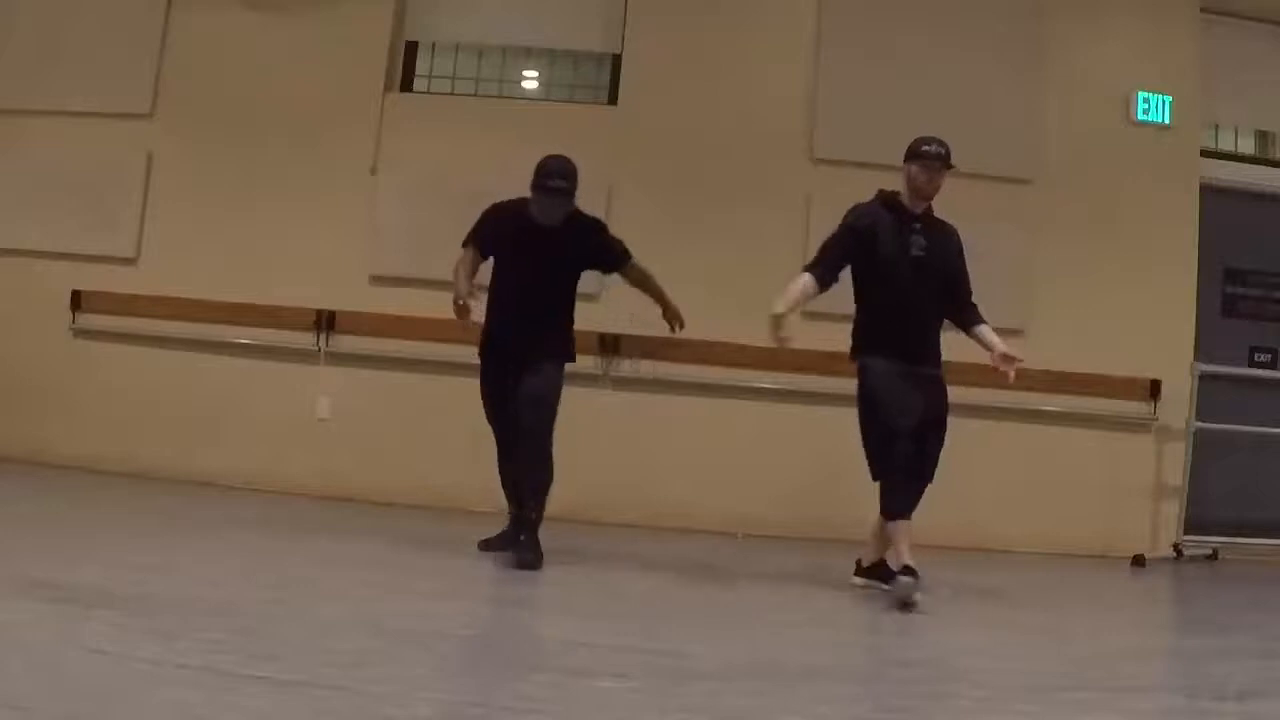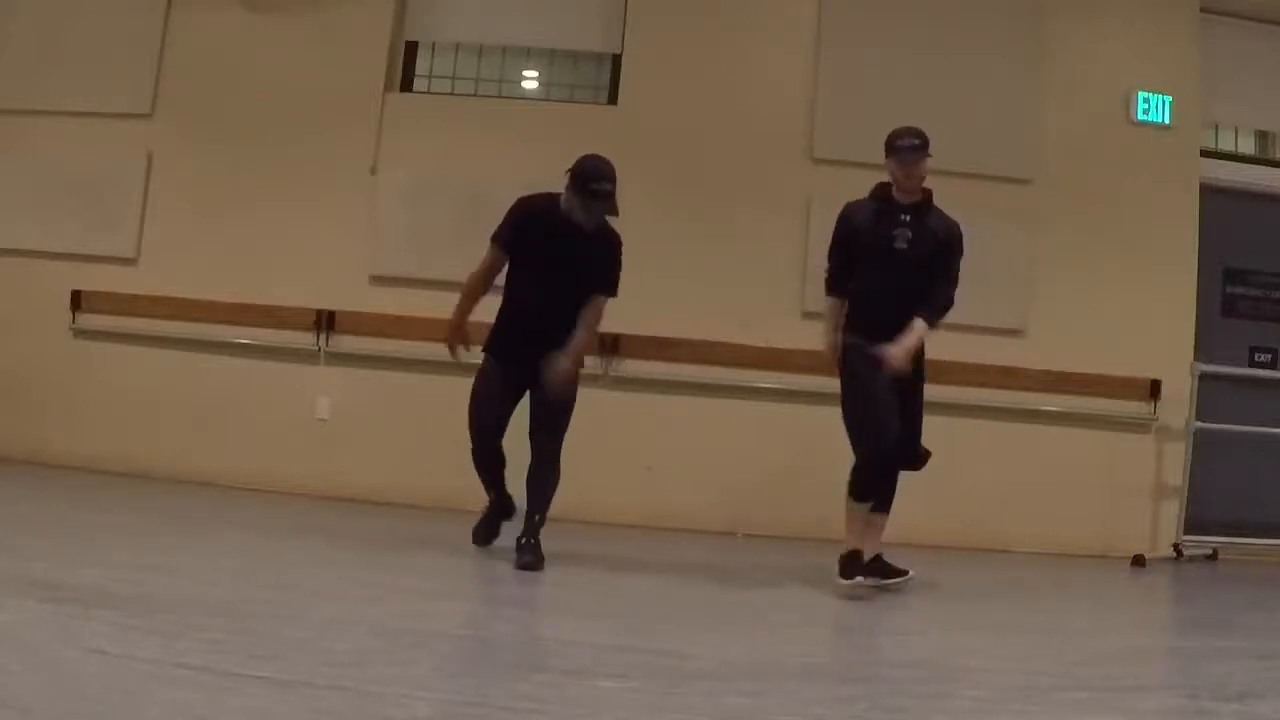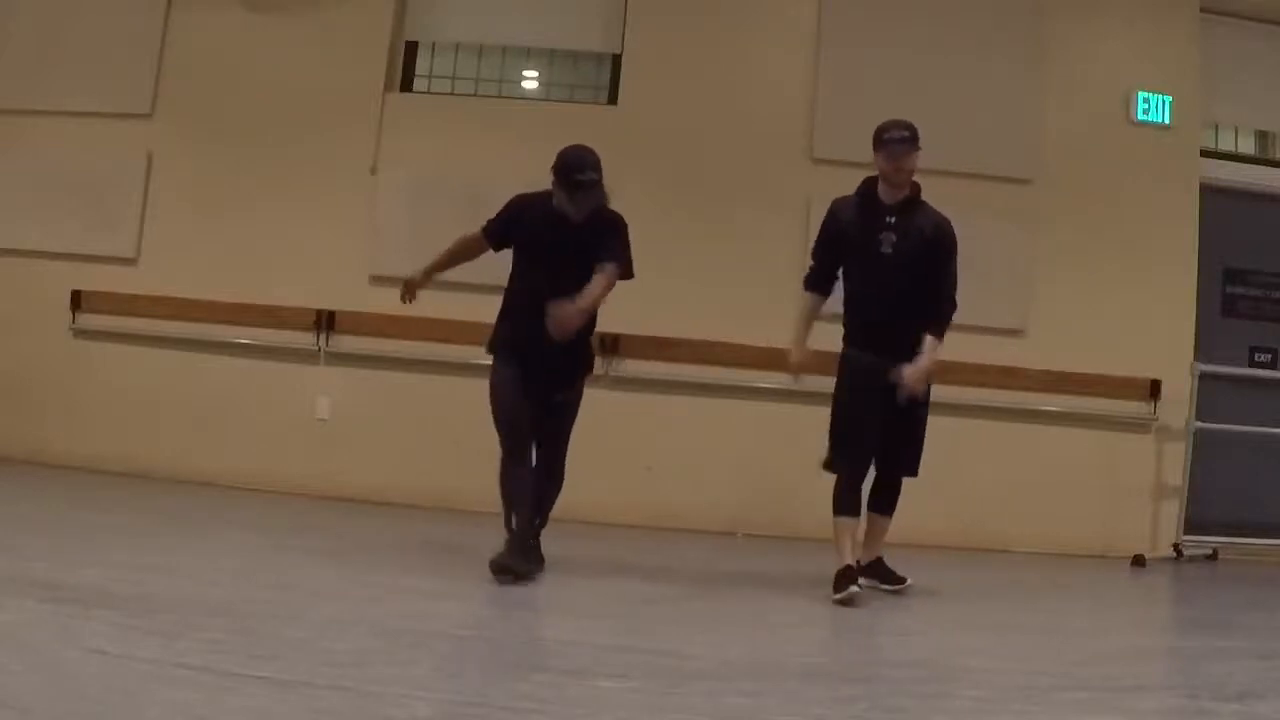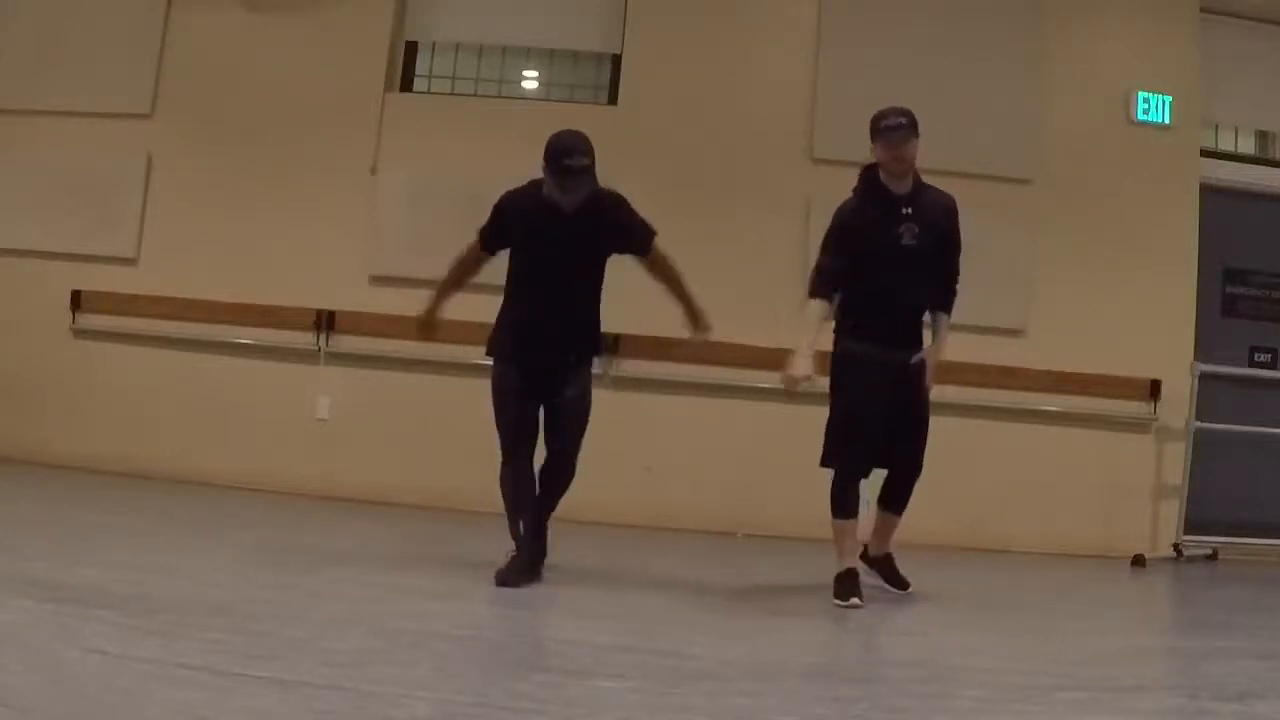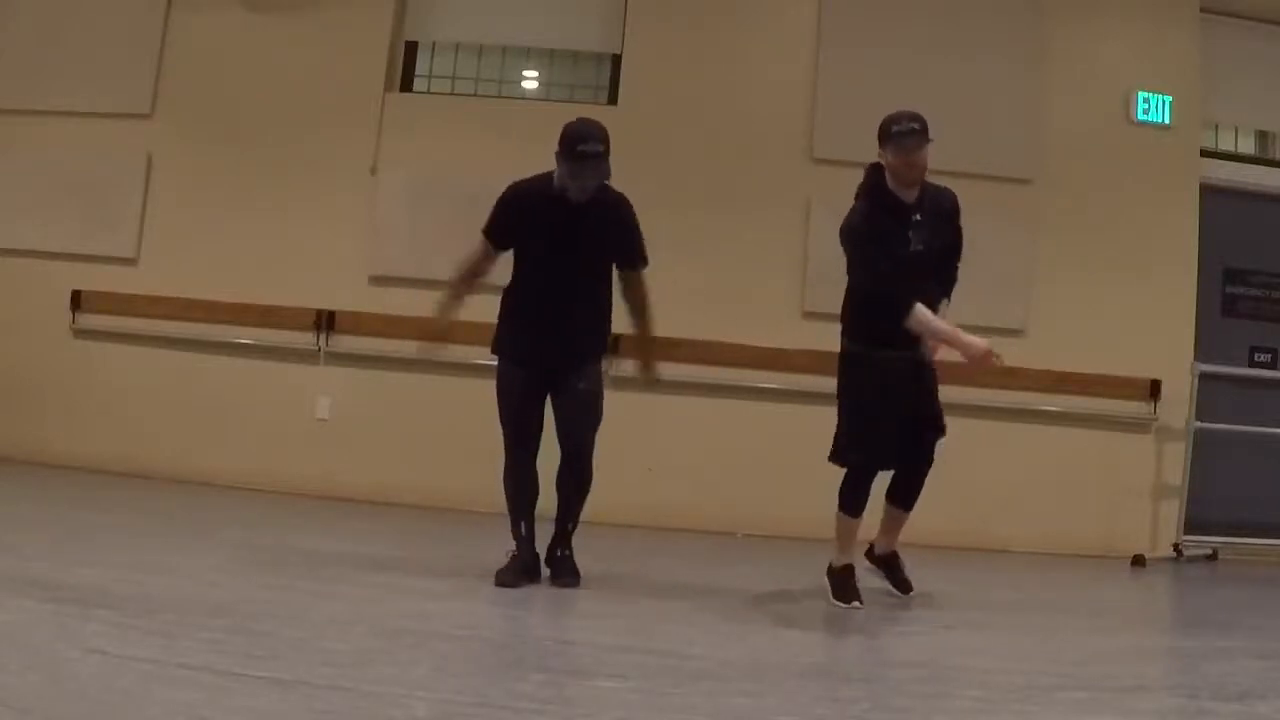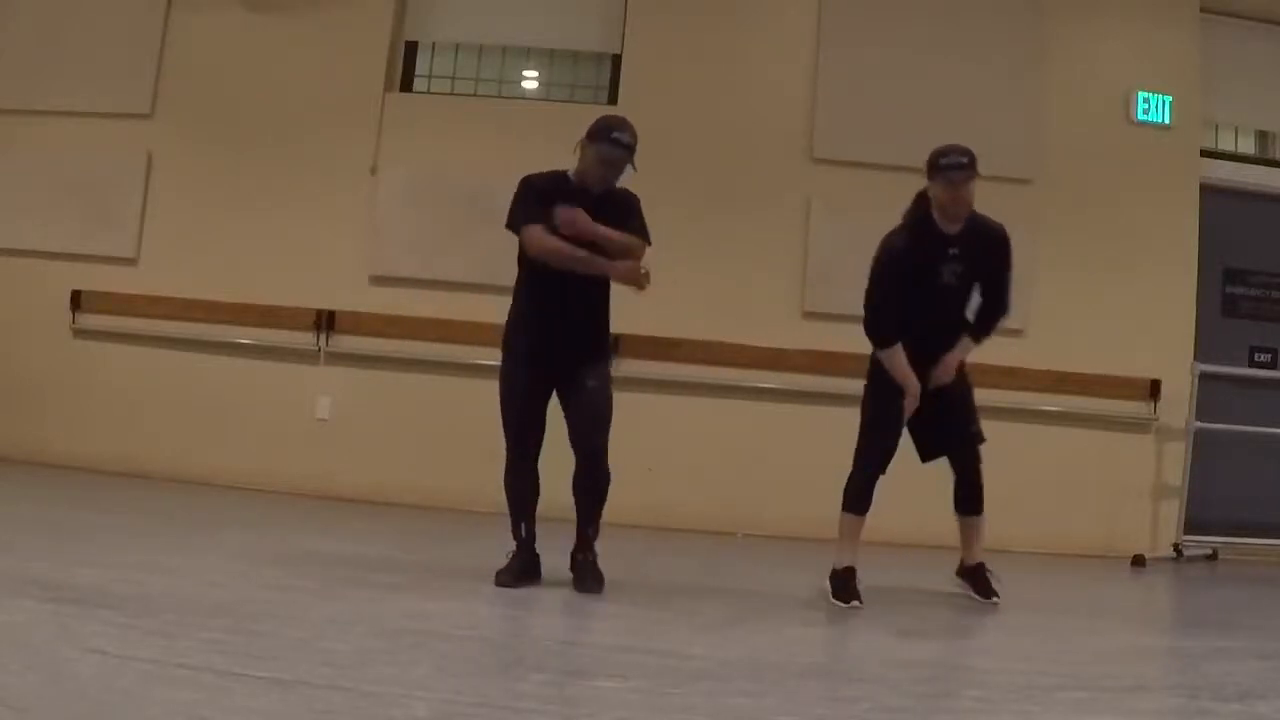
dt=0.4s
person 1, frame 1
left shoulder: (946, 238)
right shoulder: (868, 219)
left elbow: (959, 304)
right elbow: (823, 269)
left wrist: (995, 345)
right wrist: (785, 305)
left hip: (928, 369)
right hip: (880, 362)
left knee: (918, 467)
right knee: (896, 457)
left ankle: (874, 561)
right ankle: (903, 565)
person 1, frame 2
left shoulder: (944, 229)
right shoulder: (857, 215)
left elbow: (942, 297)
right elbow: (837, 280)
left wrist: (908, 343)
right wrist: (834, 335)
left hip: (906, 354)
right hip: (861, 347)
left knee: (894, 454)
right knee: (877, 443)
left ankle: (869, 554)
right ankle: (853, 548)
person 1, frame 3
left shoulder: (935, 227)
right shoulder: (845, 213)
left elbow: (942, 303)
right elbow: (820, 278)
left wrist: (925, 362)
right wrist: (800, 338)
left hip: (912, 363)
right hip: (861, 356)
left knee: (895, 464)
right knee: (852, 460)
left ankle: (871, 557)
right ankle: (846, 565)
person 1, frame 4
left shoulder: (941, 208)
right shoulder: (855, 211)
left elbow: (944, 284)
right elbow: (825, 285)
left wrist: (938, 346)
right wrist: (804, 351)
left hip: (909, 353)
right hip: (860, 351)
left knee: (908, 460)
right knee: (851, 459)
left ankle: (877, 550)
right ankle: (846, 569)
person 1, frame 5
left shoulder: (944, 205)
right shoulder: (862, 221)
right elbow: (891, 298)
left wrist: (935, 332)
right wrist: (961, 339)
left hip: (918, 349)
right hip: (869, 353)
left knee: (918, 455)
right knee: (866, 459)
left ankle: (884, 549)
right ankle: (841, 564)
person 1, frame 6
left shoulder: (991, 240)
right shoulder: (900, 245)
left elbow: (994, 306)
right elbow: (877, 324)
left wrist: (957, 354)
right wrist: (909, 384)
left hip: (947, 361)
right hip: (893, 365)
left knee: (968, 458)
right knee: (870, 459)
left ankle: (972, 563)
right ankle: (844, 567)
person 2, frame 1
left shoulder: (586, 231)
right shoulder: (502, 217)
left elbow: (628, 268)
right elbow: (469, 257)
left wrist: (666, 305)
right wrist: (463, 288)
left hip: (545, 353)
right hip: (497, 349)
left knee: (535, 437)
right knee: (506, 440)
left ankle: (530, 533)
right ankle: (518, 523)
person 2, frame 2
left shoulder: (607, 241)
right shoulder: (531, 211)
left elbow: (595, 307)
right elbow: (493, 263)
left wrist: (570, 358)
right wrist: (460, 314)
left hip: (559, 357)
right hip: (507, 346)
left knee: (547, 448)
right knee: (483, 433)
left ankle: (531, 535)
right ankle: (498, 502)
person 2, frame 3
left shoulder: (609, 227)
right shoulder: (524, 210)
left elbow: (607, 275)
right elbow: (476, 242)
left wrist: (579, 308)
right wrist: (426, 274)
left hip: (566, 359)
right hip: (514, 351)
left knee: (551, 453)
right knee: (515, 445)
left ankle: (531, 539)
right ankle: (516, 542)
person 2, frame 4
left shoulder: (610, 209)
right shoulder: (518, 205)
left elbow: (652, 256)
right elbow: (478, 252)
left wrist: (689, 306)
right wrist: (438, 300)
left hip: (573, 355)
right hip: (514, 350)
left knee: (563, 453)
right knee: (516, 451)
left ankle: (536, 526)
right ankle: (525, 549)
person 2, frame 5
left shoulder: (616, 210)
right shoulder: (522, 198)
left elbow: (632, 277)
right elbow: (484, 256)
left wrist: (645, 344)
right wrist: (448, 306)
left hip: (579, 356)
right hip: (521, 350)
left knee: (579, 455)
right knee: (520, 453)
left ankle: (561, 549)
right ankle: (524, 551)
person 2, frame 6
left shoulder: (624, 205)
right shoulder: (537, 188)
left elbow: (637, 250)
right elbow: (538, 244)
left wrist: (590, 230)
right wrist: (606, 266)
left hip: (587, 352)
right hip: (527, 346)
left knee: (593, 452)
right knee: (521, 453)
left ankle: (585, 552)
right ankle: (524, 552)
